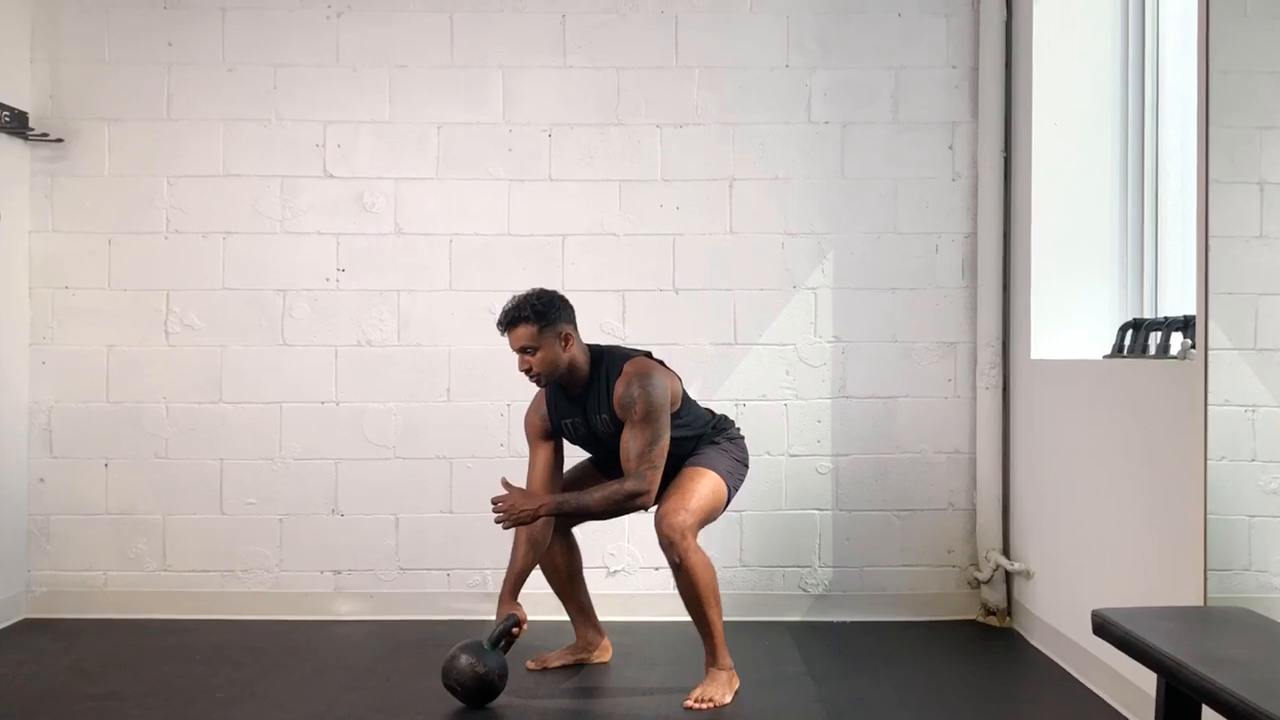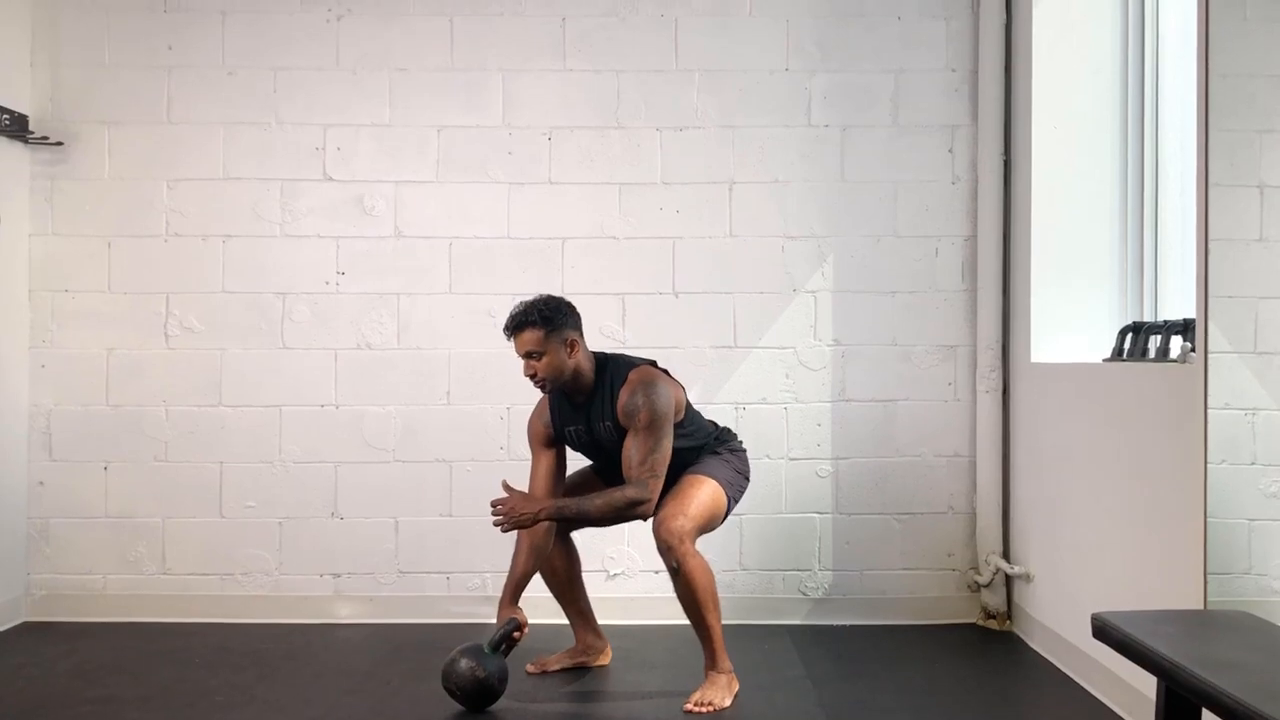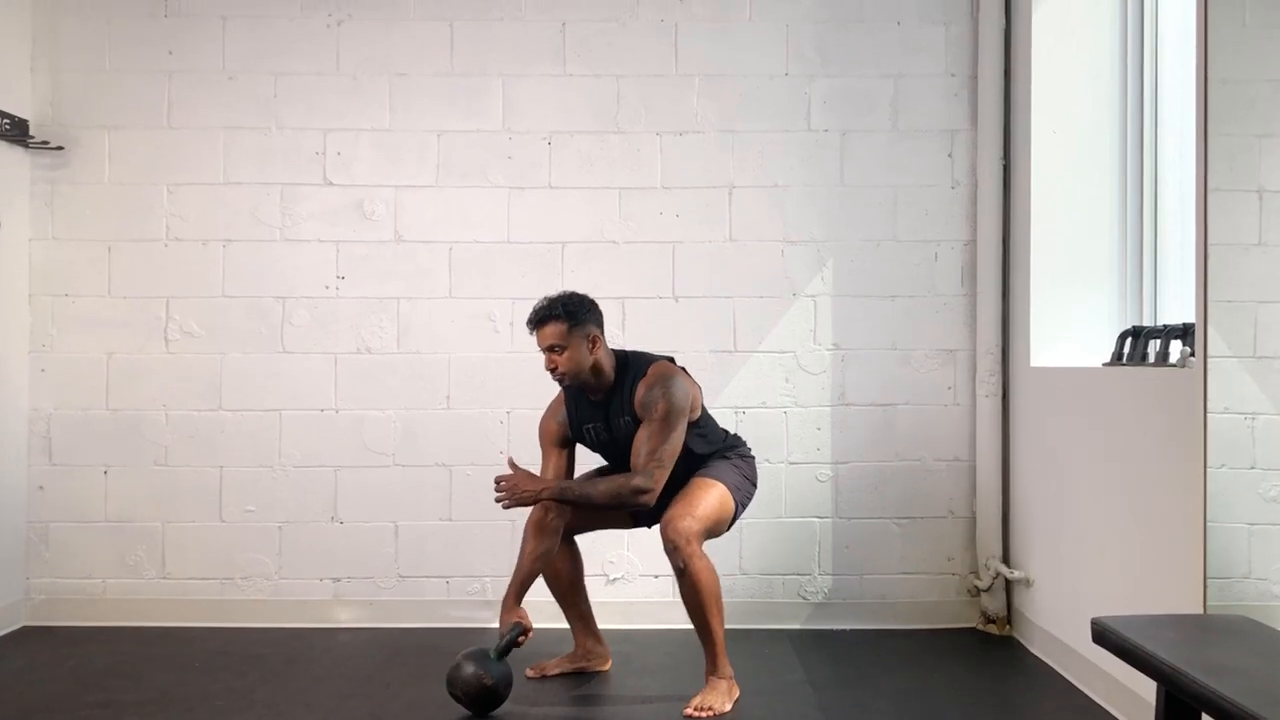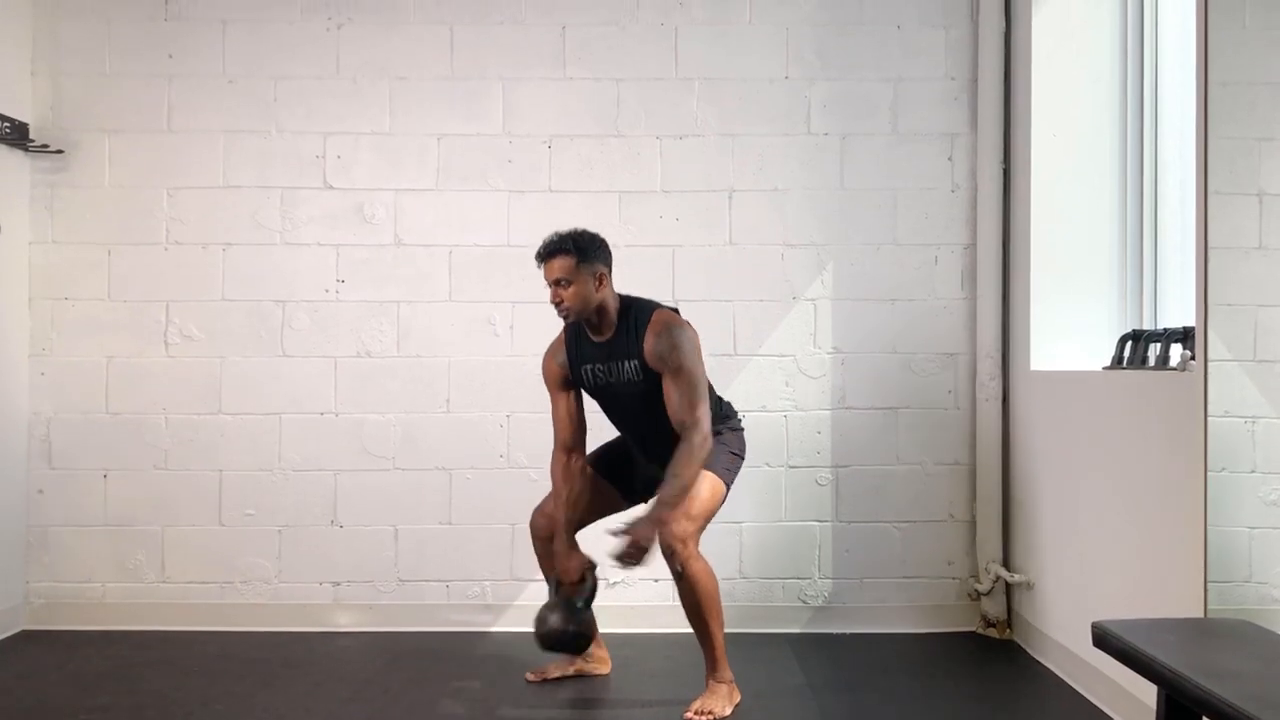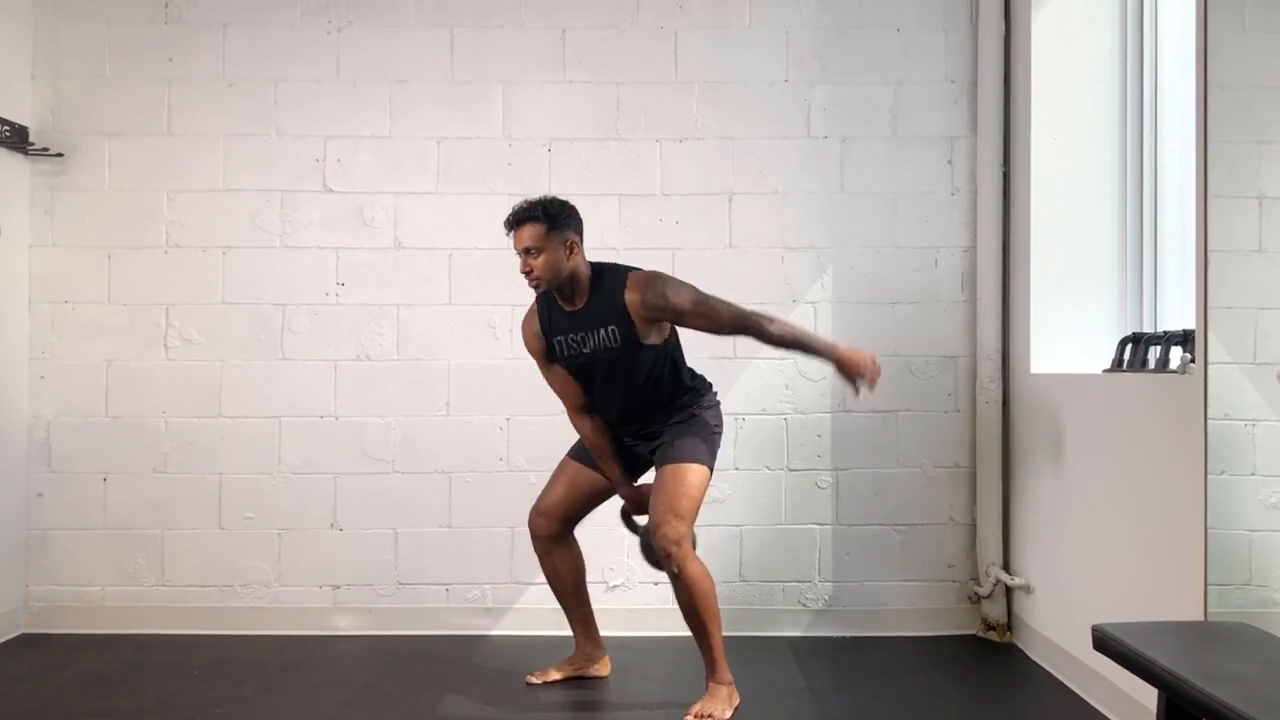
dt=0.2s
person 1, frame 1
left shoulder: (638, 382)
right shoulder: (544, 408)
left elbow: (641, 489)
right elbow: (539, 503)
left wrist: (546, 504)
right wrist: (509, 597)
left hip: (712, 448)
left knee: (674, 526)
right knee: (550, 518)
left ankle: (721, 666)
right ankle: (590, 639)
person 1, frame 2
left shoulder: (643, 391)
right shoulder: (547, 416)
left elbow: (643, 497)
right elbow: (542, 511)
left wrist: (544, 508)
right wrist: (509, 602)
left hip: (713, 459)
left knee: (672, 531)
right knee: (549, 522)
left ankle: (720, 670)
right ankle: (589, 642)
person 1, frame 3
left shoulder: (661, 385)
right shoulder: (560, 415)
left elbow: (644, 488)
right elbow: (548, 512)
left wrist: (547, 488)
right wrist: (512, 600)
left hip: (723, 466)
right hip: (647, 474)
left knee: (679, 531)
right knee: (556, 519)
left ankle: (721, 675)
right ankle: (590, 647)
person 1, frame 4
left shoulder: (665, 332)
right shoulder: (561, 355)
left elbow: (695, 434)
right elbow: (567, 452)
left wrist: (654, 519)
right wrist: (563, 544)
left hip: (711, 441)
right hip: (639, 446)
left knee: (676, 534)
right knee: (546, 522)
left ankle: (722, 679)
right ankle: (589, 651)
person 1, frame 5
left shoulder: (640, 292)
right shoulder: (537, 326)
left elbow: (741, 319)
right elbow: (584, 413)
left wrist: (832, 352)
right wrist: (625, 487)
left hip: (685, 416)
right hip: (625, 426)
left knee: (670, 538)
right knee: (545, 521)
right ankle: (589, 651)
